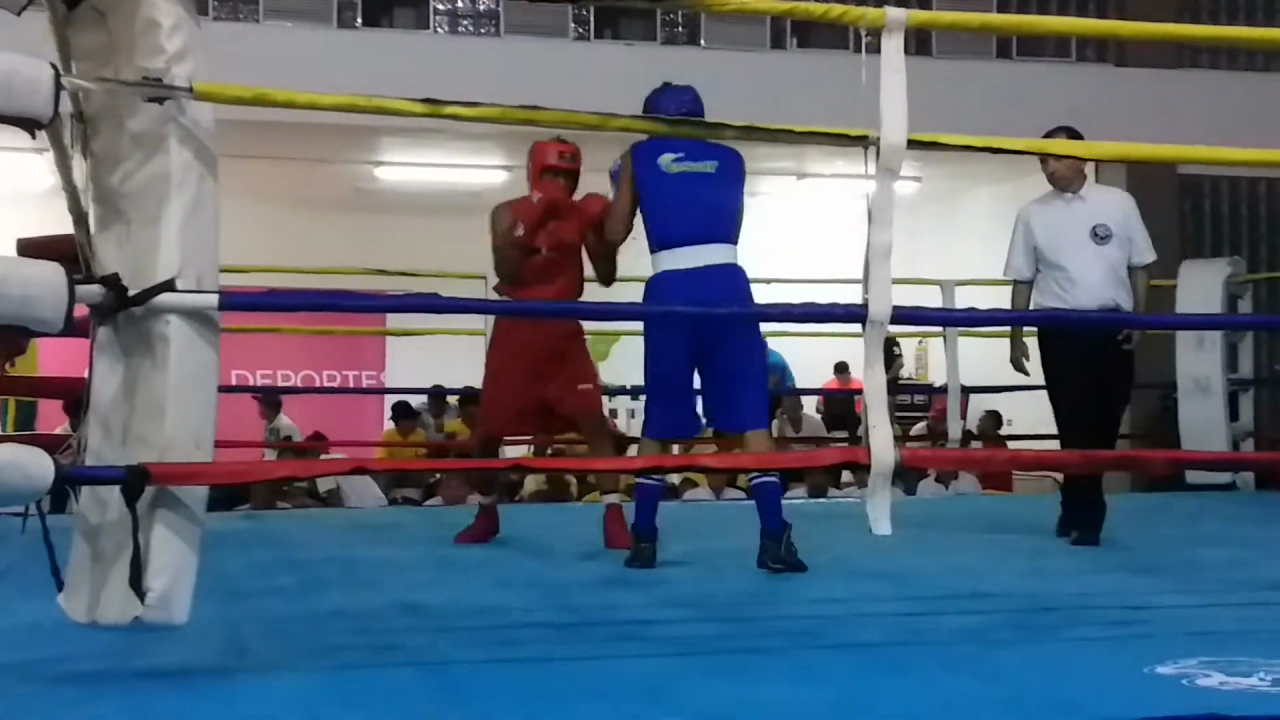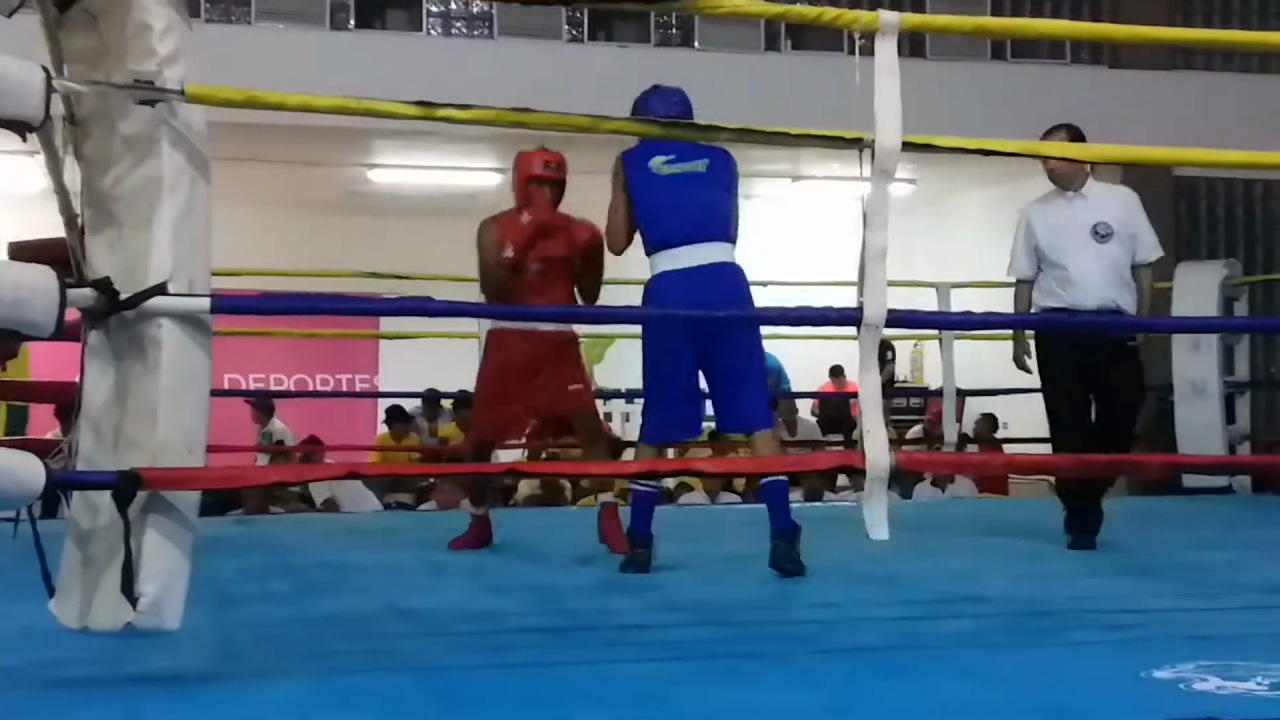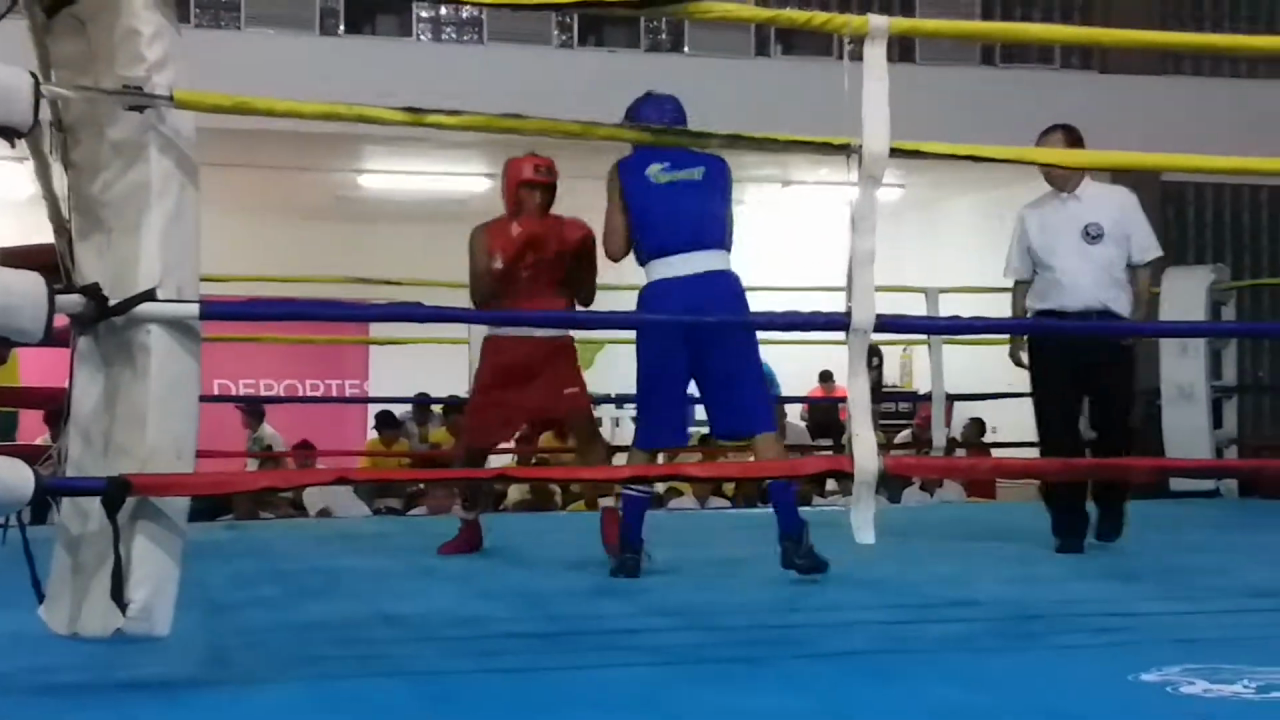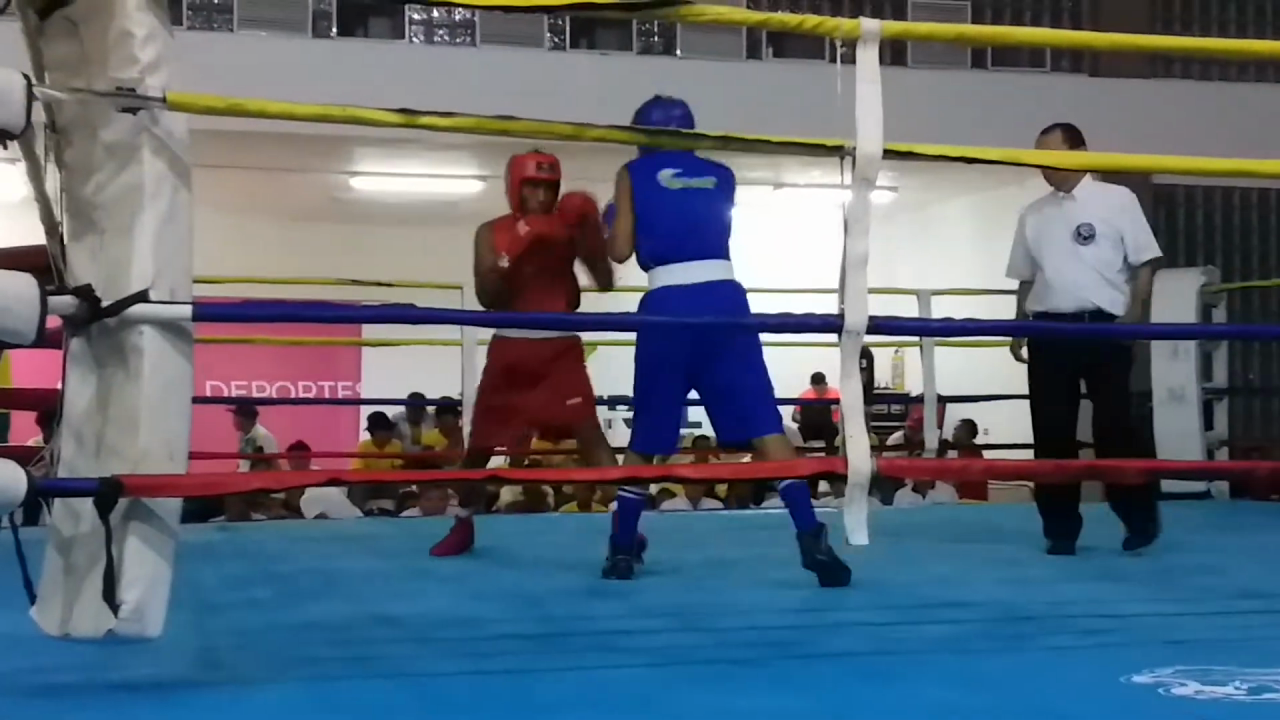
dt=0.1s
person 1, frame 1
left shoulder: (637, 158)
right shoulder: (731, 160)
left elbow: (614, 235)
left hip: (670, 291)
right hip: (726, 284)
left knee: (659, 423)
right knee: (752, 417)
left ankle: (643, 539)
right ankle: (773, 538)
person 1, frame 2
left shoulder: (629, 164)
right shoulder: (722, 160)
left elbow: (616, 242)
left hip: (667, 291)
right hip: (723, 284)
left knee: (658, 426)
right knee: (758, 415)
left ankle: (638, 545)
right ankle: (783, 537)
person 1, frame 3
left shoulder: (625, 172)
right shoulder: (717, 167)
left elbow: (615, 249)
left hip: (663, 300)
right hip: (719, 292)
left knee: (651, 431)
right knee: (759, 421)
left ankle: (627, 549)
right ankle: (792, 536)
person 1, frame 4
left shoulder: (633, 174)
right shoulder: (722, 177)
left elbow: (621, 251)
left wrist: (619, 223)
left hip: (667, 306)
right hip: (723, 300)
left knee: (647, 437)
right knee: (764, 426)
left ankle: (622, 550)
right ankle: (812, 539)
person 2, frame 1
left shoulder: (1119, 203)
right shoulder: (1032, 215)
left elbow: (1140, 266)
right elbow: (1023, 281)
left wrist: (1139, 317)
right wrist: (1016, 337)
left hip: (1114, 327)
right hip: (1062, 327)
left knee: (1106, 421)
right knee: (1075, 423)
left ankle: (1076, 505)
right ankle: (1085, 516)
person 2, frame 2
left shoulder: (1123, 200)
right shoulder: (1035, 213)
left elbow: (1144, 264)
right elbow: (1025, 280)
left wrist: (1143, 316)
right wrist: (1018, 334)
left hip: (1114, 328)
right hip: (1060, 328)
left knee: (1119, 420)
right knee: (1070, 426)
left ankle: (1082, 506)
right ankle: (1082, 520)
person 2, frame 3
left shoulder: (1118, 200)
right shoulder: (1031, 215)
left elbow: (1144, 262)
right elbow: (1023, 279)
left wrist: (1139, 316)
right wrist: (1016, 331)
left hip: (1108, 326)
right hip: (1053, 329)
left knee: (1113, 423)
right knee: (1057, 429)
left ankle: (1109, 506)
right ankle: (1068, 525)
person 2, frame 4
left shoulder: (1117, 199)
right shoulder: (1033, 215)
left elbow: (1144, 262)
right elbow: (1027, 279)
left wrist: (1134, 315)
left hip: (1105, 327)
right hip: (1051, 331)
left knee: (1114, 424)
right knee: (1052, 432)
left ankle: (1139, 516)
right ankle: (1060, 527)
person 3, frame 1
left shoulder: (580, 216)
right shoulder: (508, 213)
left elbow: (607, 275)
right elbow: (505, 273)
left wrist: (602, 230)
right wrist: (527, 224)
left hip: (564, 332)
right hip: (516, 330)
left knee: (593, 420)
right knee: (489, 430)
left ankle: (614, 520)
right ankle: (486, 515)
person 3, frame 2
left shoulder: (570, 230)
right shoulder: (495, 228)
left elbow: (589, 295)
right elbow: (492, 291)
left wrist: (592, 254)
right wrist: (517, 246)
left hip: (557, 341)
right hip: (509, 342)
left knee: (588, 422)
right knee: (481, 439)
left ankle: (609, 520)
right ankle: (479, 524)
person 3, frame 3
left shoulder: (565, 231)
right shoulder: (487, 235)
left elbow: (585, 298)
right elbow: (480, 299)
left wrist: (584, 258)
right wrist: (508, 255)
left hip: (553, 346)
right hip: (504, 348)
left knee: (583, 423)
right knee: (474, 444)
right ankle: (470, 529)
person 3, frame 4
left shoulder: (571, 226)
right shoulder: (492, 233)
left elbow: (606, 282)
right elbow: (487, 297)
left wrist: (592, 230)
right wrist: (514, 253)
left hip: (560, 347)
right hip: (510, 349)
left knee: (587, 429)
right knee: (479, 446)
right ankle: (462, 528)
